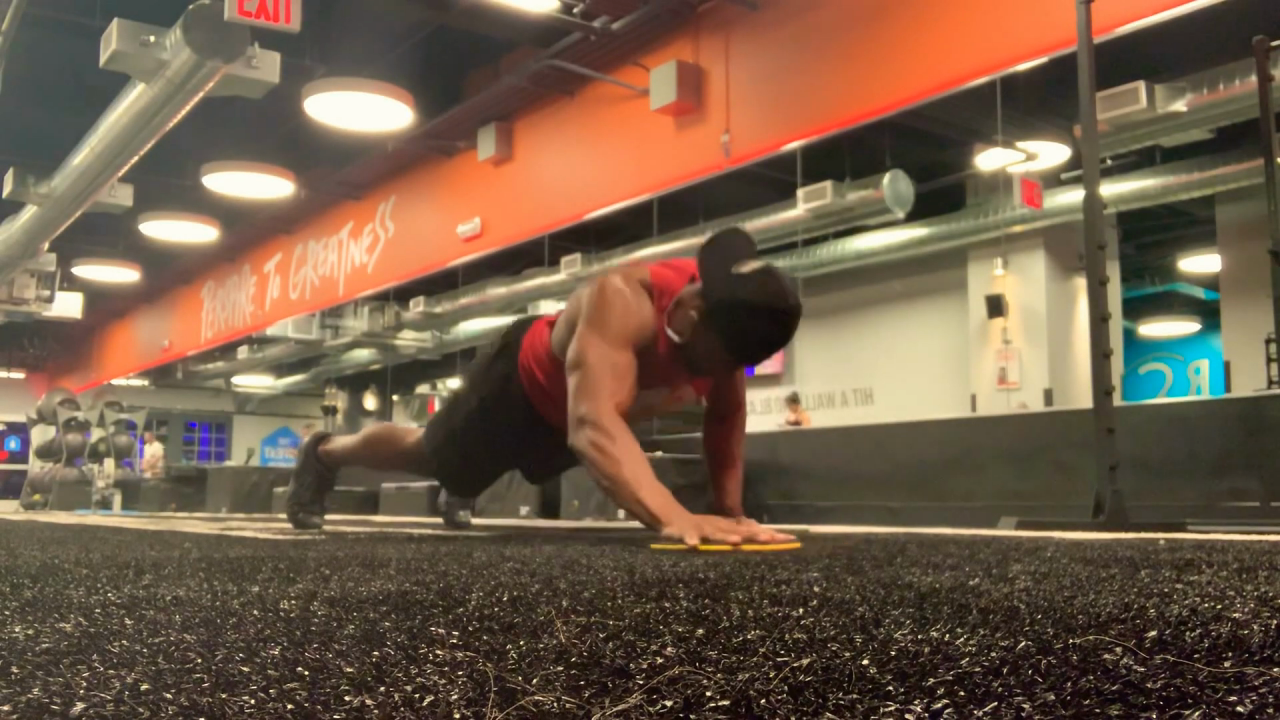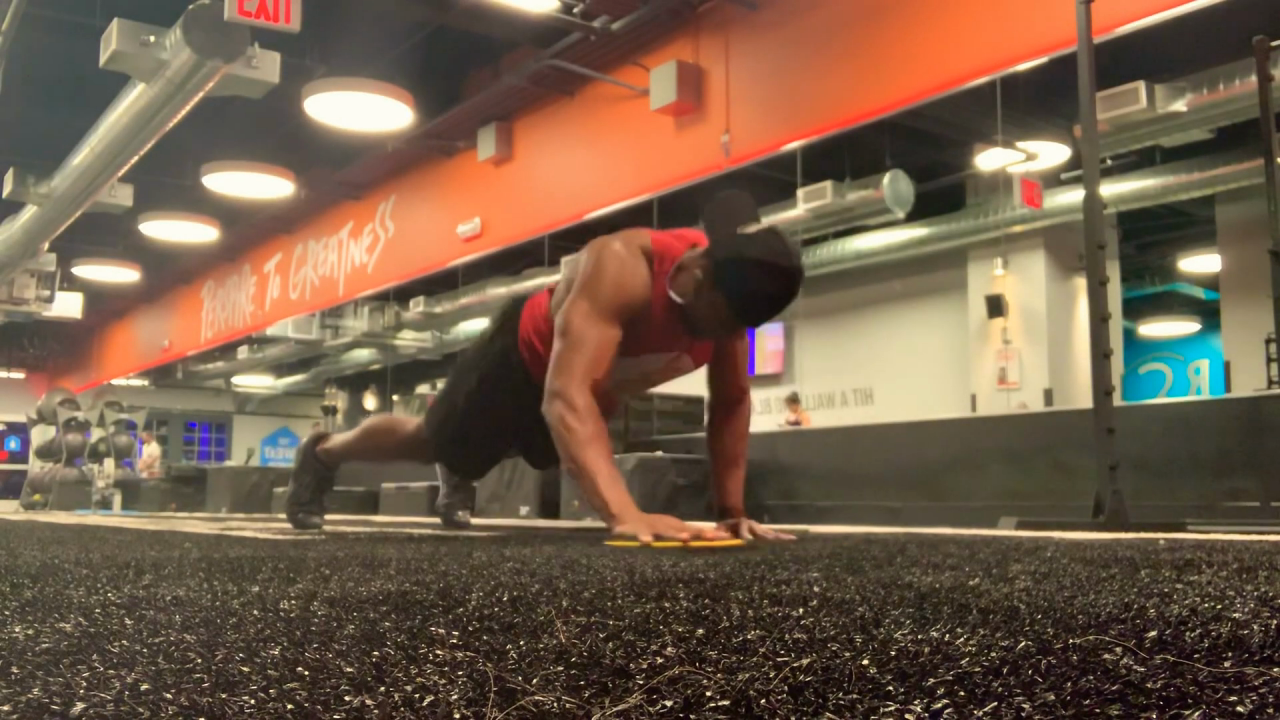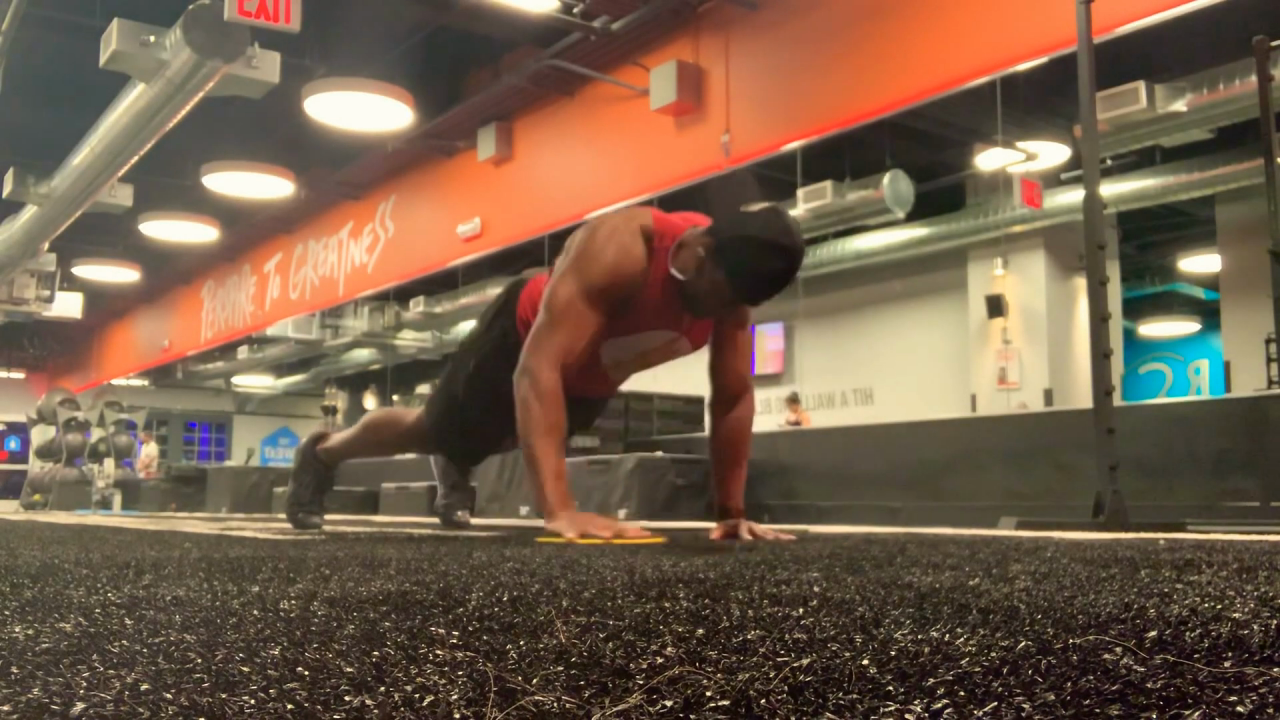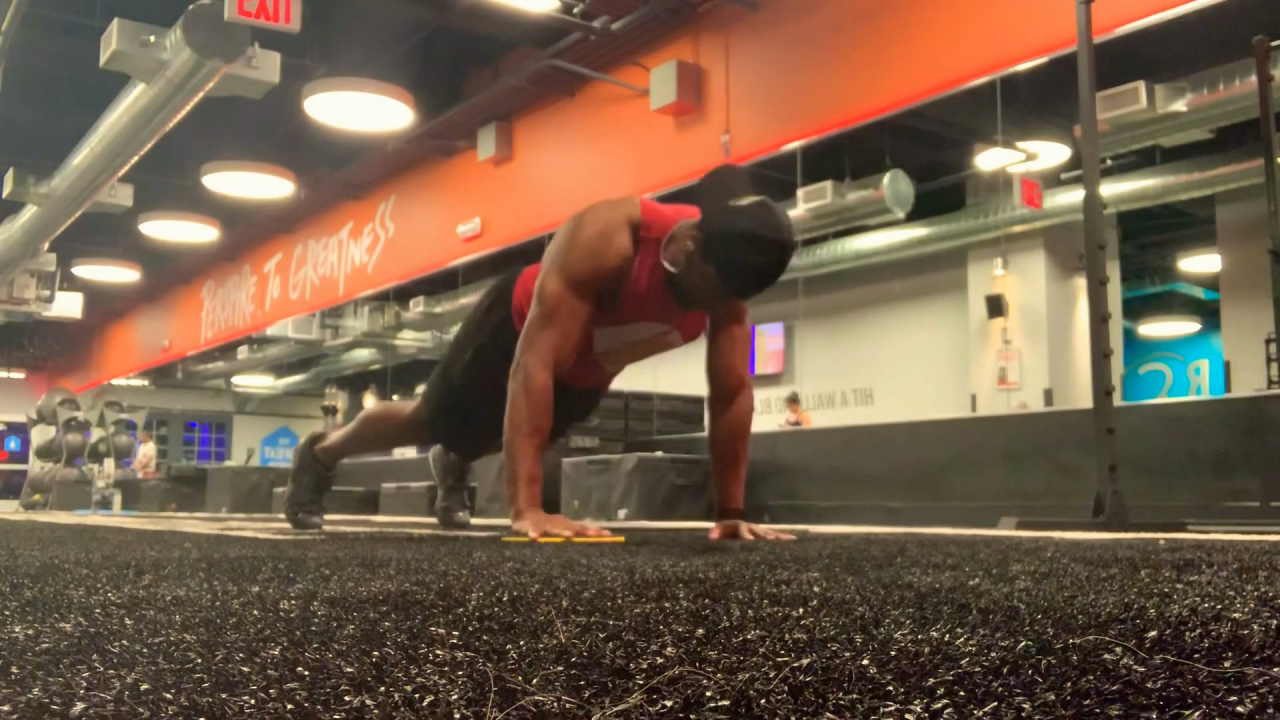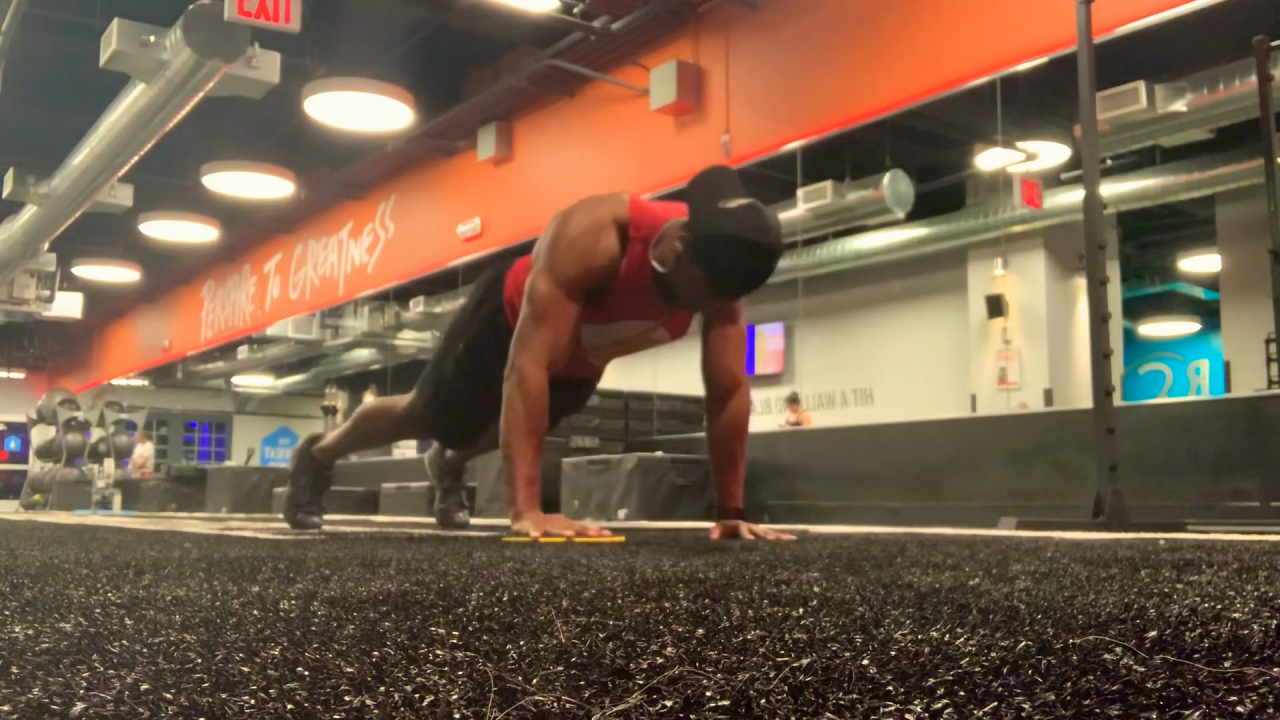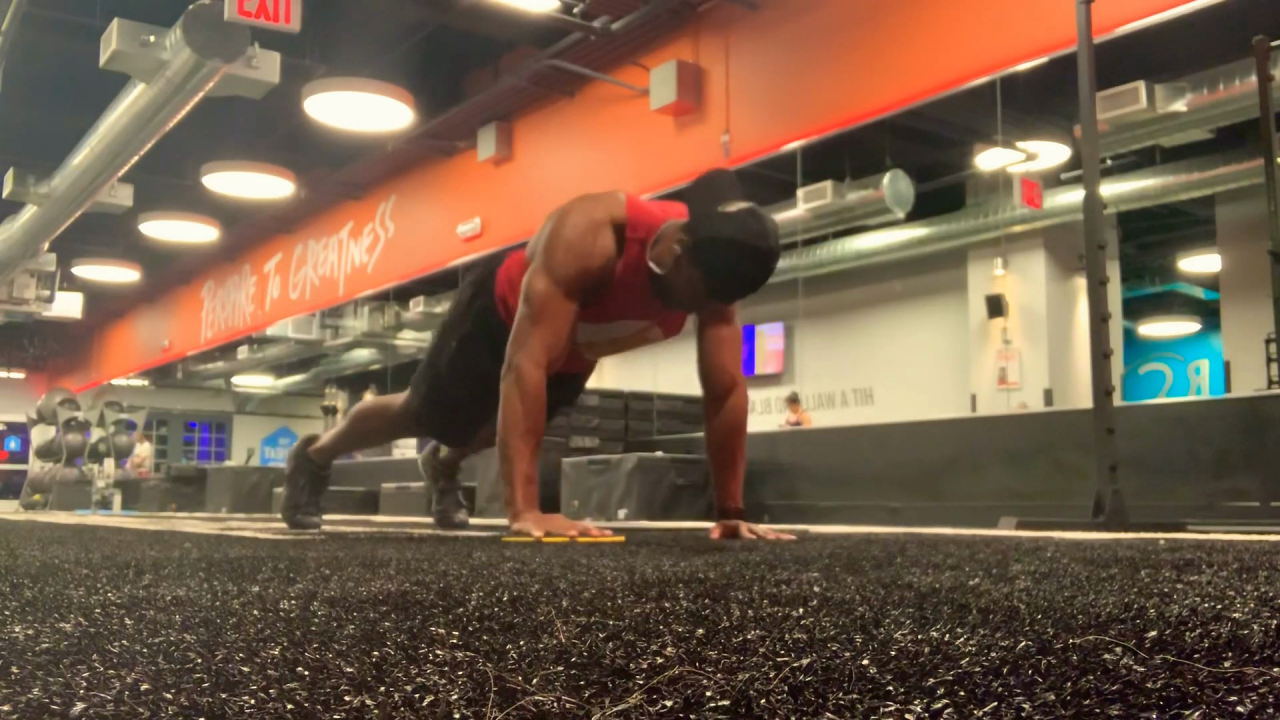
dt=0.2s
person 1, frame 1
left shoulder: (721, 321)
right shoulder: (622, 303)
left elbow: (726, 415)
right elbow: (593, 427)
left wrist: (728, 510)
right wrist: (673, 518)
left hip: (575, 414)
right hip: (523, 387)
right knee: (426, 455)
left ankle: (455, 497)
right ankle: (325, 454)
person 1, frame 2
left shoulder: (726, 291)
right shoulder: (621, 269)
left elbow: (731, 403)
right elbow: (565, 397)
left wrist: (731, 512)
right wrist: (624, 513)
left hip: (596, 388)
right hip: (523, 362)
right knee: (426, 440)
left ankle: (455, 480)
right ankle: (323, 454)
person 1, frame 3
left shoulder: (729, 278)
right shoulder: (619, 248)
left elbow: (734, 398)
right elbow: (537, 372)
left wrist: (731, 513)
right wrist: (557, 508)
left hip: (595, 379)
right hip: (520, 344)
right knee: (428, 431)
left ankle: (454, 470)
right ankle: (322, 455)
person 1, frame 4
left shoulder: (723, 268)
right shoulder: (606, 237)
left elbow: (733, 393)
right elbow: (533, 367)
left wrist: (731, 512)
right wrist: (526, 509)
left hip: (590, 372)
right hip: (515, 332)
left knee: (488, 437)
right knee: (427, 423)
left ankle: (452, 470)
right ankle: (319, 455)
person 1, frame 5
left shoulder: (715, 264)
right shoulder: (593, 235)
left elbow: (729, 390)
right elbow: (528, 367)
left wrist: (731, 512)
right wrist: (525, 509)
left hip: (582, 362)
right hip: (507, 324)
left knee: (490, 432)
right knee: (422, 417)
left ankle: (449, 468)
right ankle: (317, 457)
person 1, frame 6
left shoulder: (710, 264)
right shoulder: (590, 234)
left elbow: (726, 390)
right elbow: (525, 365)
left wrist: (731, 510)
right wrist: (524, 509)
left hip: (575, 354)
right hip: (498, 318)
left knee: (500, 427)
right knee: (419, 415)
left ankle: (443, 466)
right ankle: (313, 458)
